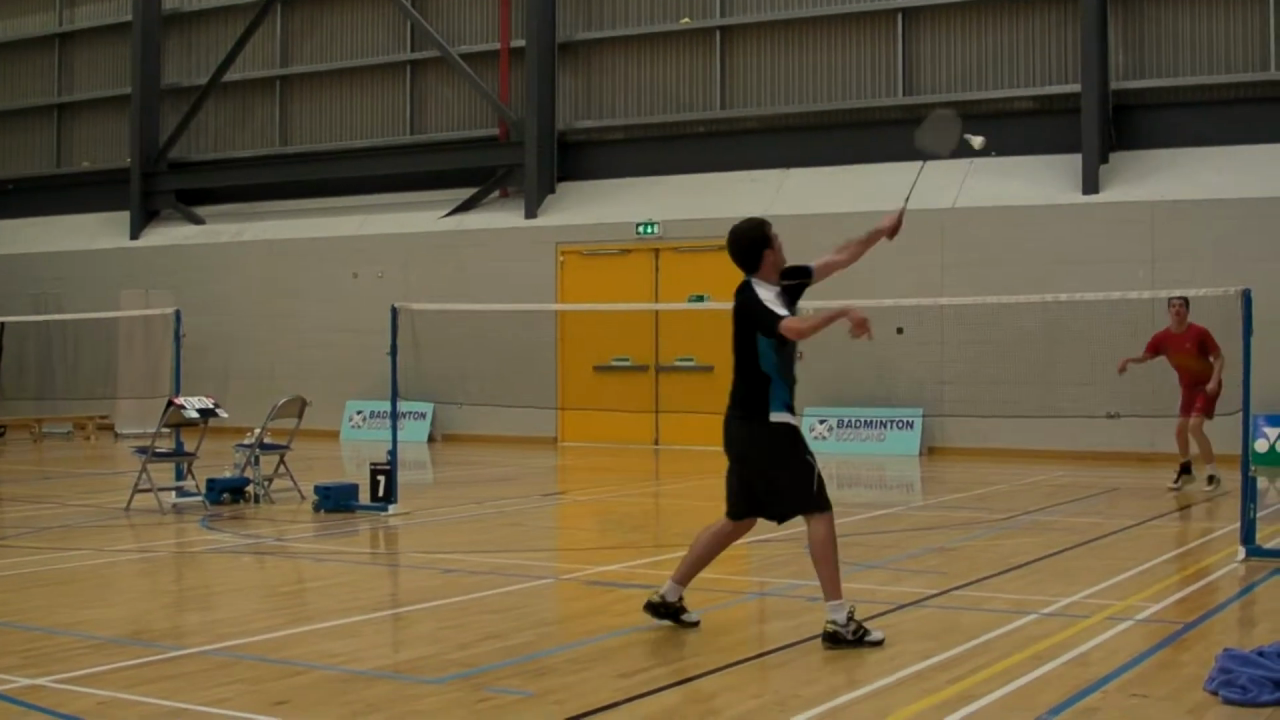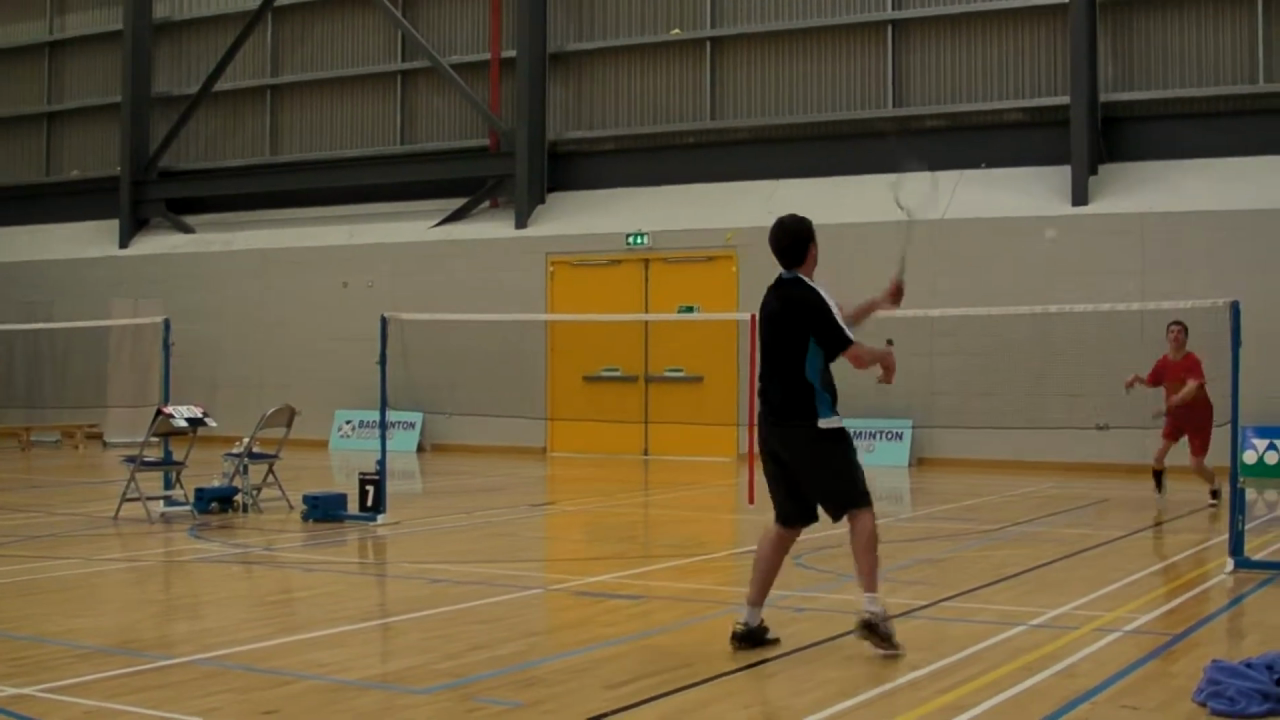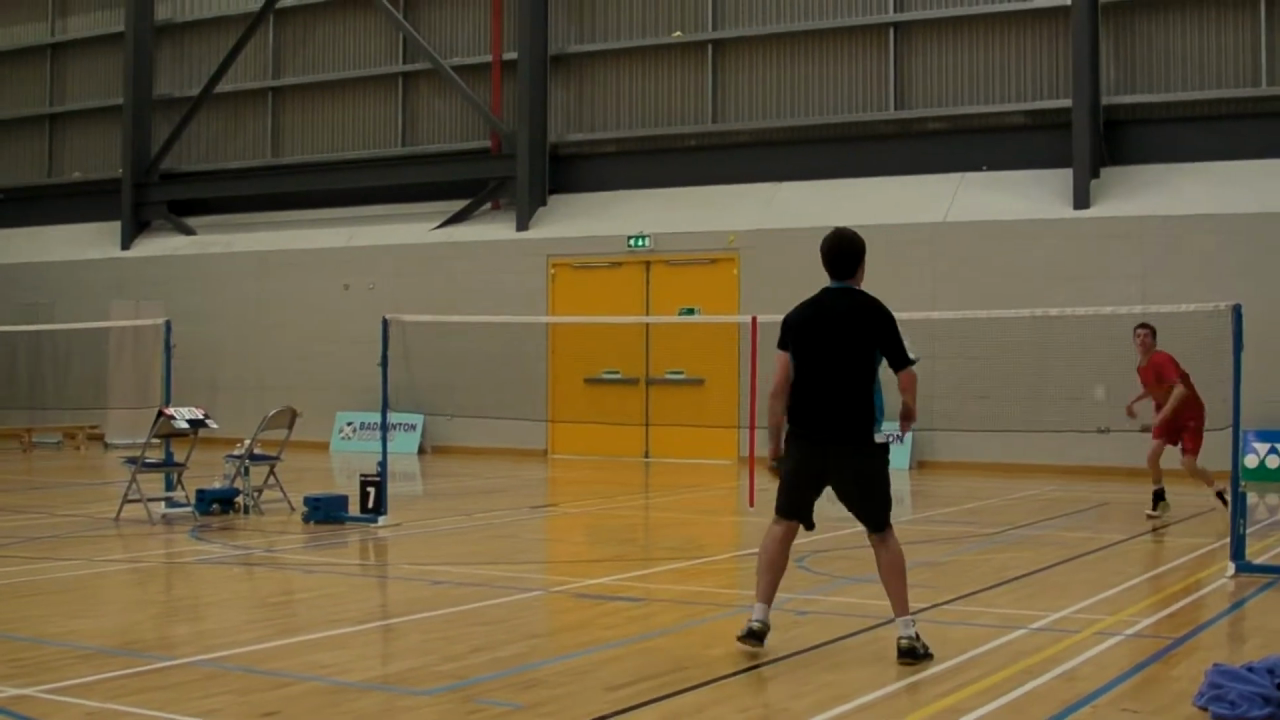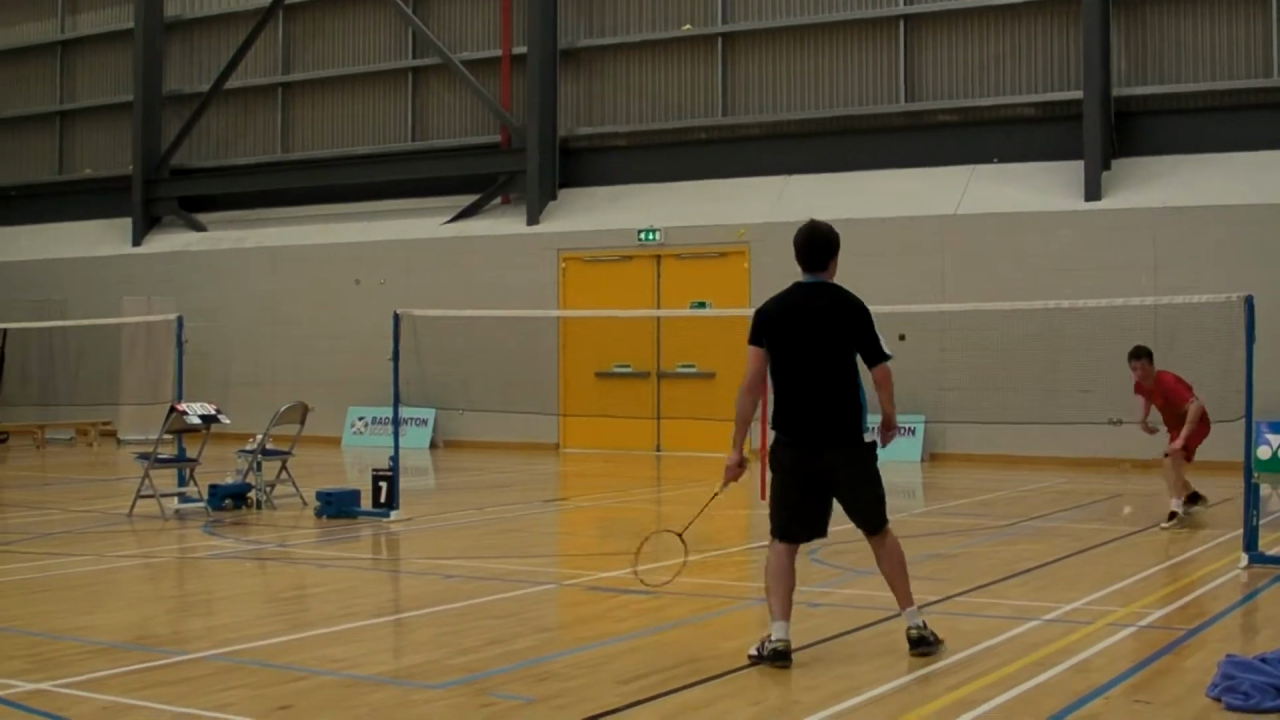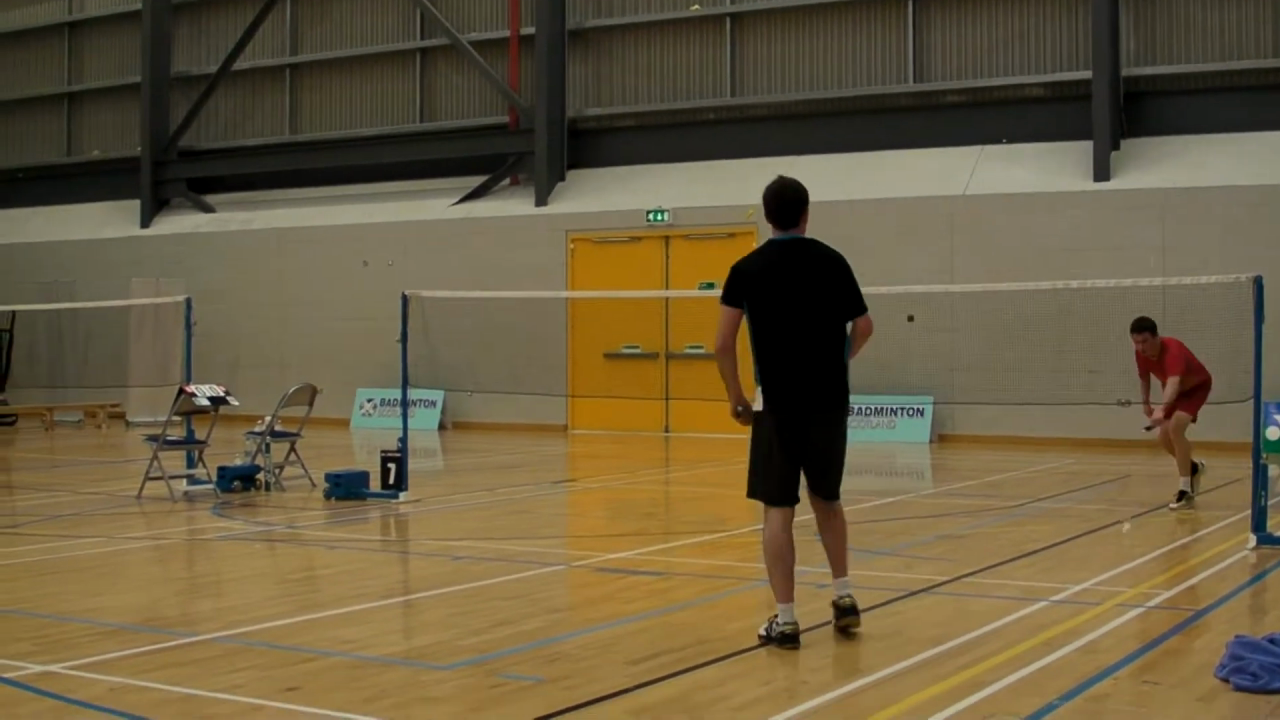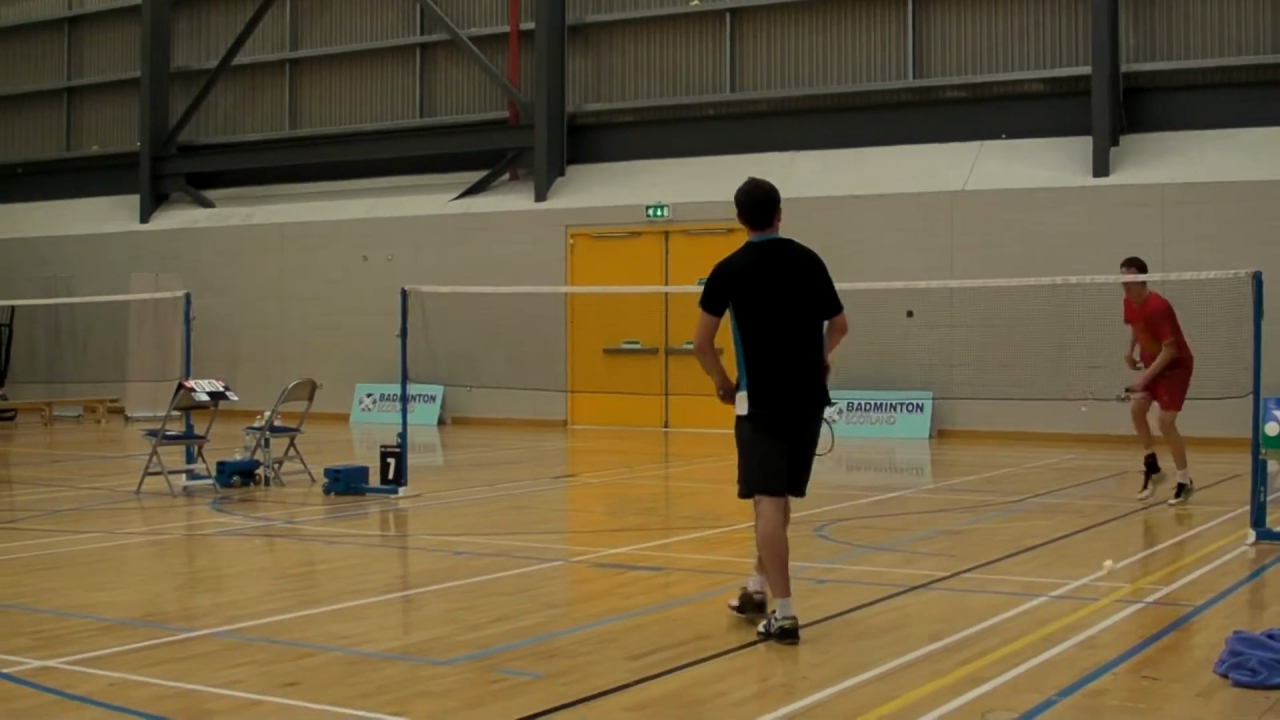
dt=0.3s
person 1, frame 1
left shoulder: (779, 285)
right shoulder: (755, 297)
left elbow: (837, 259)
right elbow: (793, 330)
left wrist: (881, 232)
right wrist: (842, 312)
left hip: (748, 426)
right hip: (768, 426)
left knee: (737, 520)
right knee: (817, 513)
left ankle: (667, 596)
right ankle: (838, 620)
person 1, frame 2
left shoulder: (780, 292)
right shoulder: (806, 295)
right elbow: (856, 356)
left wrist: (877, 302)
right wrist: (884, 356)
left hip: (774, 426)
right hip: (810, 425)
left knee: (785, 525)
right knee: (859, 511)
left ankle: (749, 622)
right ankle: (873, 611)
person 1, frame 3
left shoulder: (799, 315)
right shoulder: (874, 312)
left elbow: (780, 386)
right elbow: (907, 380)
left wrist: (772, 445)
right wrist: (909, 410)
left hip: (804, 439)
right hip: (860, 441)
left knee: (783, 523)
right knee: (883, 535)
left ankle: (759, 616)
right ankle: (907, 635)
person 1, frame 4
left shoulder: (770, 311)
right shoulder: (851, 306)
left elbow: (752, 383)
right elbow: (881, 374)
left wrist: (737, 448)
right wrist: (889, 416)
left hip: (792, 445)
right hip: (848, 441)
left knee: (783, 542)
right knee: (878, 532)
left ankle: (778, 637)
right ankle: (916, 625)
person 1, frame 5
left shoulder: (748, 268)
right shoulder: (832, 261)
left elbow: (724, 344)
right elbow: (864, 327)
left wrist: (735, 396)
left hip: (776, 405)
right hip: (829, 401)
left knee: (778, 508)
right knee: (826, 499)
left ankle: (784, 619)
right ankle: (842, 595)
person 1, frame 6
left shoulder: (730, 270)
right shoulder: (809, 261)
left elbow: (702, 343)
right elbow: (839, 325)
left wrist: (721, 382)
left hip: (761, 403)
right hip: (808, 399)
left knee: (768, 502)
right knee: (782, 496)
left ankle: (783, 613)
right ankle: (758, 590)
person 2, frame 1
left shoulder: (1199, 333)
right shoulder: (1163, 336)
left elbow: (1218, 357)
right elbow: (1147, 355)
left wrist: (1214, 380)
right wrist: (1129, 360)
left hip: (1206, 386)
right hip: (1188, 387)
left knee: (1194, 427)
right knee: (1180, 429)
left ankle: (1213, 474)
right ankle: (1185, 470)
person 2, frame 2
left shoulder: (1192, 361)
right shoulder: (1162, 363)
left elbow: (1192, 388)
right elbow: (1151, 383)
left wrist: (1169, 404)
right wrist: (1136, 378)
left hip: (1198, 415)
right hip: (1176, 414)
left knee: (1196, 466)
right knee: (1159, 455)
left ankle: (1215, 488)
right ankle: (1158, 477)
person 2, frame 3
left shoulder: (1163, 360)
right shoulder: (1141, 367)
left elbow: (1180, 389)
left wrist: (1161, 416)
right wrist: (1133, 402)
left hip: (1190, 413)
right hip: (1167, 416)
left knee: (1188, 466)
right knee: (1152, 455)
left ankle: (1219, 490)
right ankle: (1159, 499)
person 2, frame 4
left shoulder: (1167, 381)
right shoulder: (1140, 383)
left elbow: (1196, 406)
left wrist: (1181, 439)
right wrist: (1143, 420)
left hip: (1195, 423)
right hip: (1176, 425)
left knee: (1171, 458)
left ankle: (1176, 510)
right ankle: (1194, 497)
person 2, frame 5
left shoulder: (1173, 350)
right shoulder: (1141, 352)
left elbow: (1173, 382)
right elbow: (1144, 376)
left wrist: (1161, 410)
right wrist: (1145, 403)
left hip: (1197, 386)
right hip: (1175, 391)
left knee: (1175, 428)
right knee: (1164, 438)
left ankle: (1186, 490)
right ankle: (1193, 468)
person 2, frame 6
left shoulder: (1157, 306)
right shoulder: (1128, 302)
left elbow: (1170, 349)
left wrist: (1144, 377)
right wrist: (1130, 350)
left hip: (1176, 365)
right hip: (1152, 363)
left knee: (1166, 422)
right knee: (1136, 410)
left ankle: (1184, 482)
right ankle: (1152, 468)
